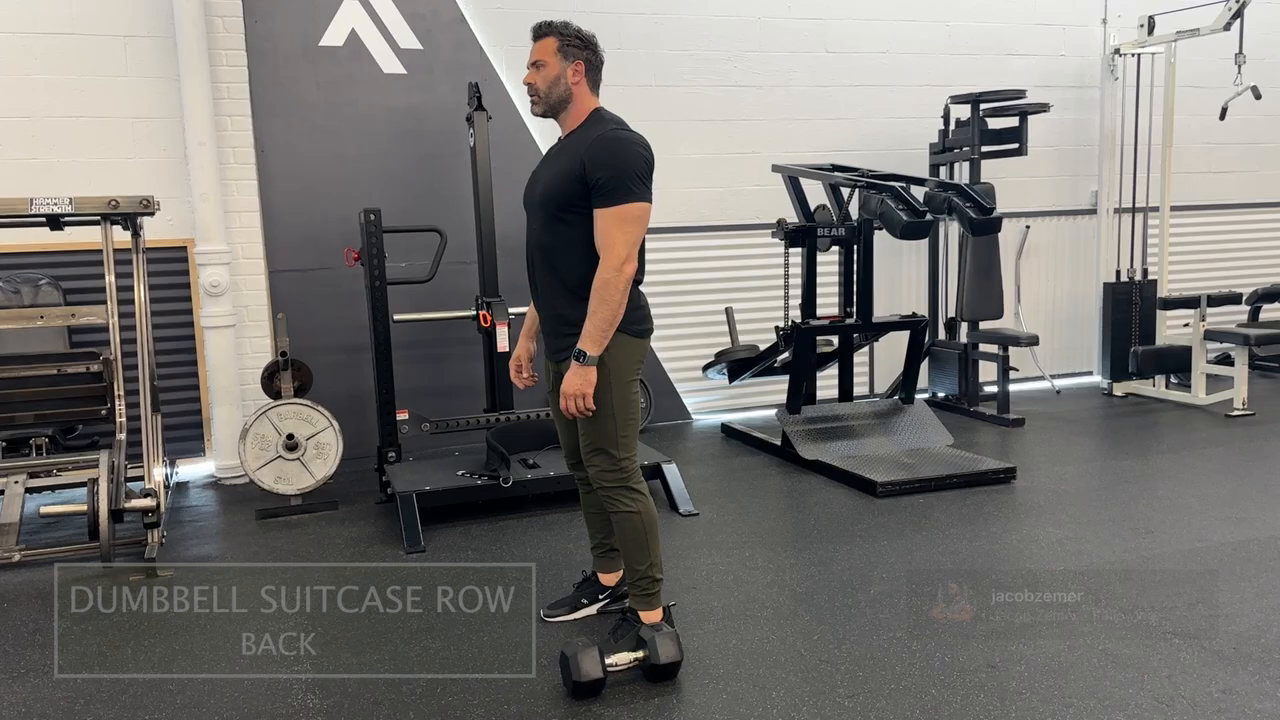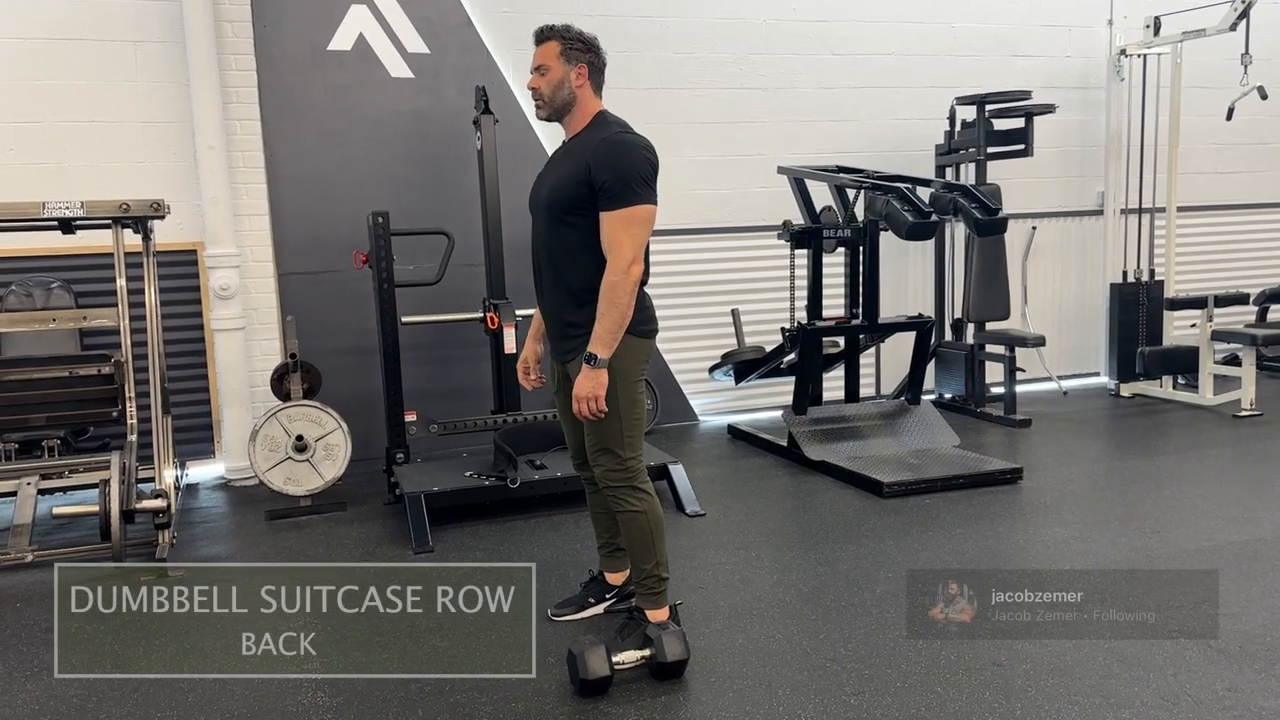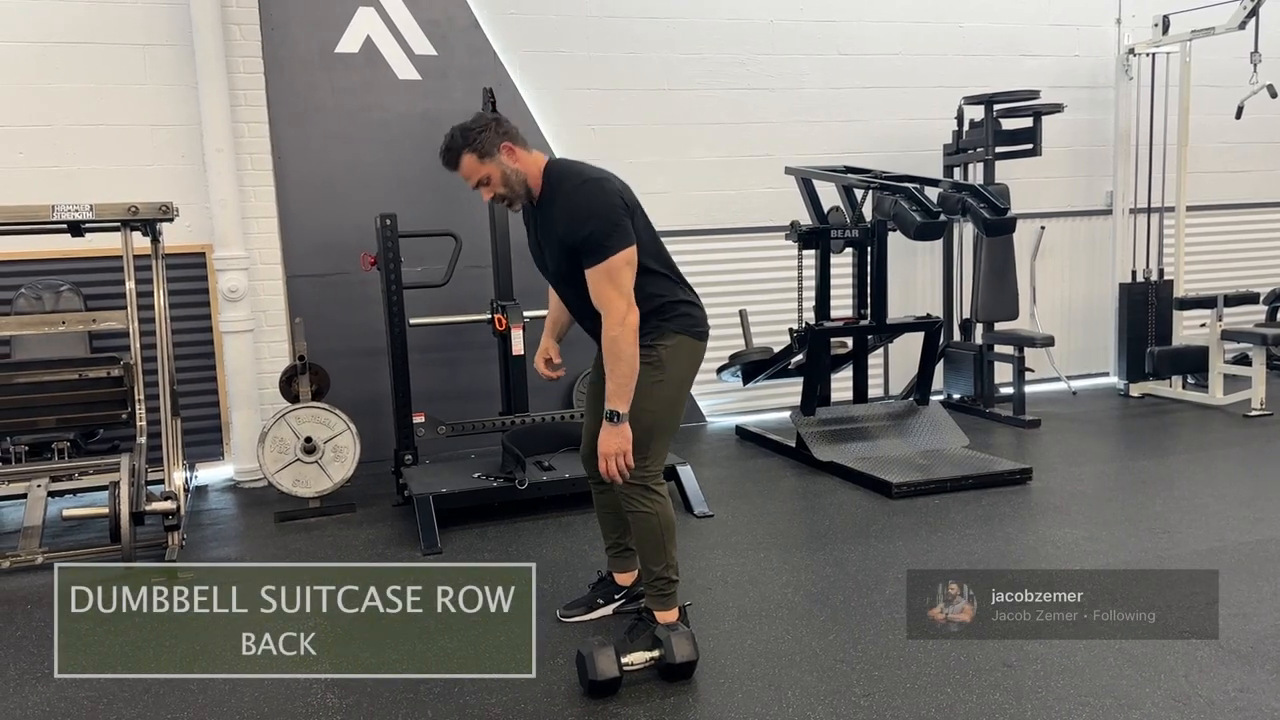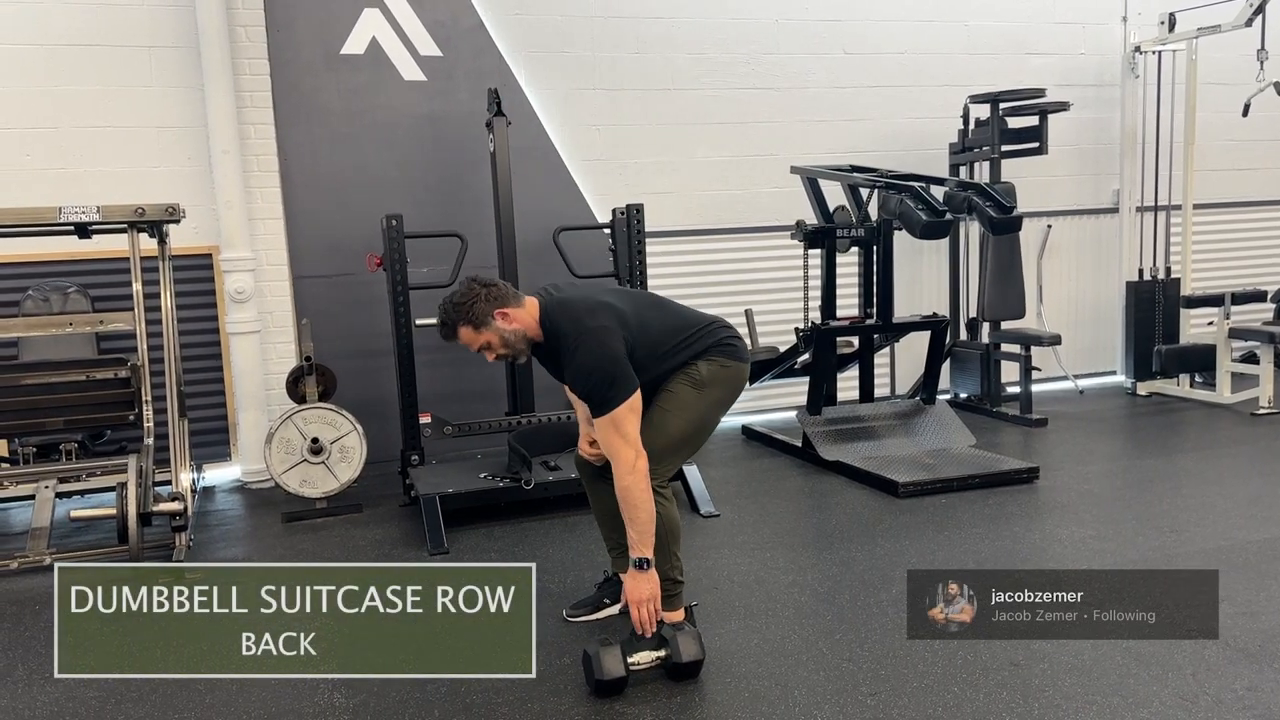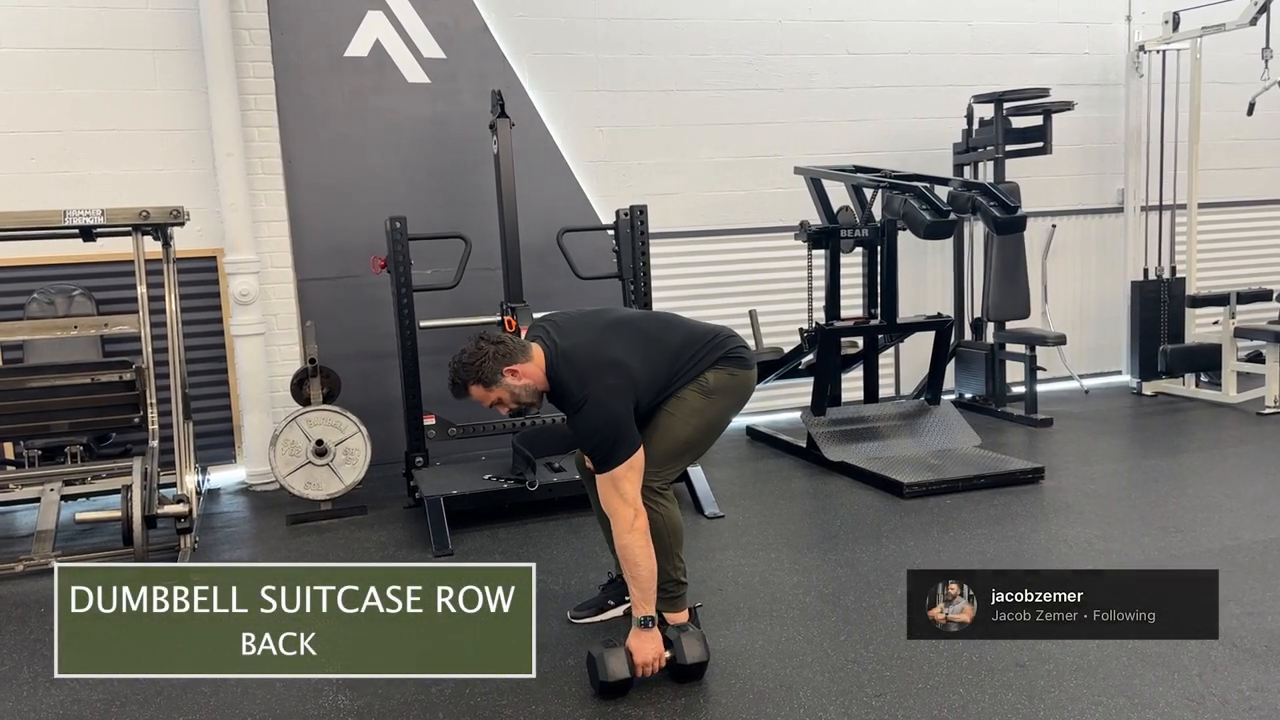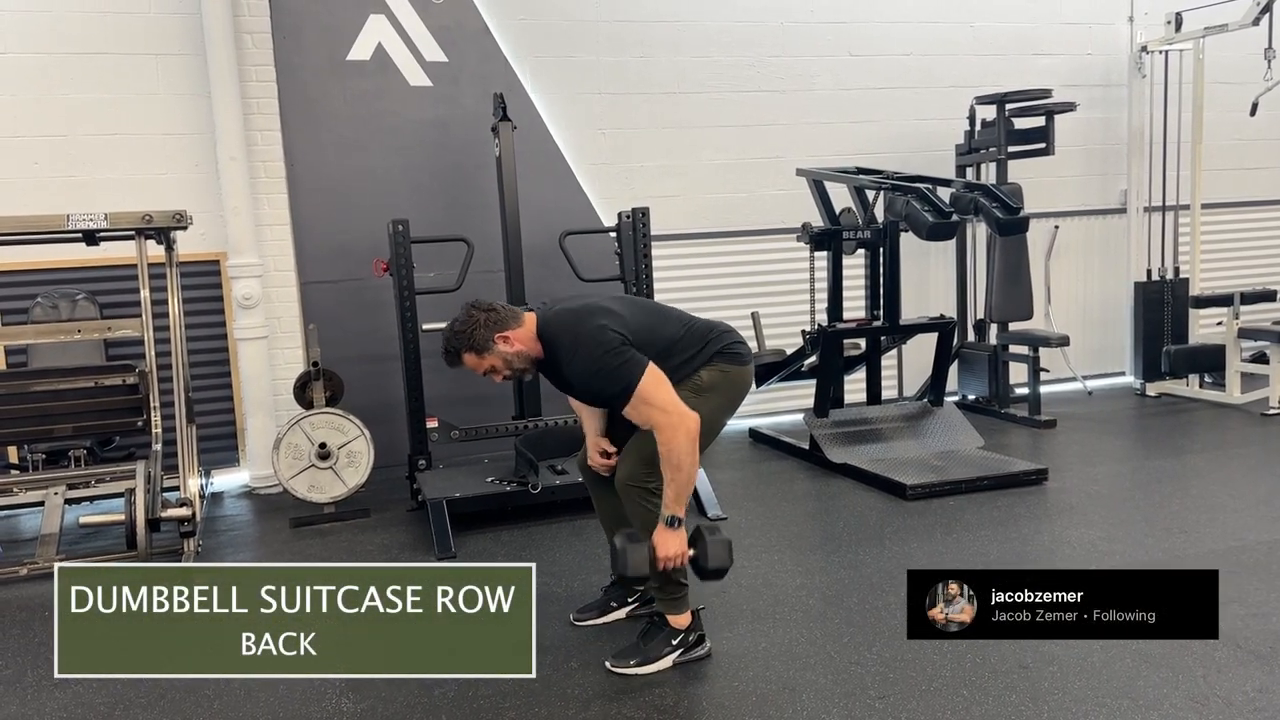
dt=0.5s
person 1, frame 1
left shoulder: (615, 148)
right shoulder: (562, 151)
left elbow: (617, 264)
left wrist: (586, 359)
right wrist: (530, 336)
left hip: (603, 343)
right hip: (566, 342)
left knee: (615, 475)
right knee: (584, 470)
left ankle: (650, 611)
right ankle: (609, 579)
person 1, frame 2
left shoulder: (619, 150)
right shoulder: (567, 155)
left elbow: (624, 267)
left wrist: (596, 362)
right wrist: (537, 337)
left hip: (609, 344)
right hip: (571, 343)
left knee: (620, 475)
right knee: (589, 470)
left ankle: (656, 609)
right ankle: (615, 577)
person 1, frame 3
left shoulder: (588, 198)
right shoulder: (535, 203)
left elbow: (621, 312)
left wrist: (616, 417)
right wrist: (550, 336)
left hip: (666, 337)
right hip: (627, 334)
left knee: (632, 470)
right knee: (598, 459)
left ankle: (666, 614)
right ankle: (625, 579)
person 1, frame 4
left shoulder: (588, 341)
right shoulder: (542, 314)
left elbow: (630, 462)
left wrist: (643, 567)
right wrist: (586, 423)
left hip: (714, 362)
left knee: (646, 476)
right knee: (591, 463)
left ankle: (672, 616)
right ankle: (624, 578)
person 1, frame 5
left shoulder: (596, 395)
right shoulder: (537, 343)
left elbow: (628, 517)
left wrist: (644, 625)
right wrist: (595, 444)
left hip: (723, 370)
right hip: (672, 364)
left knee: (647, 480)
right knee: (593, 464)
left ankle: (676, 618)
right ankle: (631, 584)
person 1, frame 6
left shoulder: (586, 346)
right shoulder: (541, 330)
left elbow: (680, 425)
right elbow: (580, 384)
left wrist: (672, 522)
right wrist: (594, 435)
left hip: (718, 367)
right hip: (666, 368)
left knee: (638, 475)
right knee: (594, 465)
left ankle: (680, 627)
right ankle: (636, 586)
